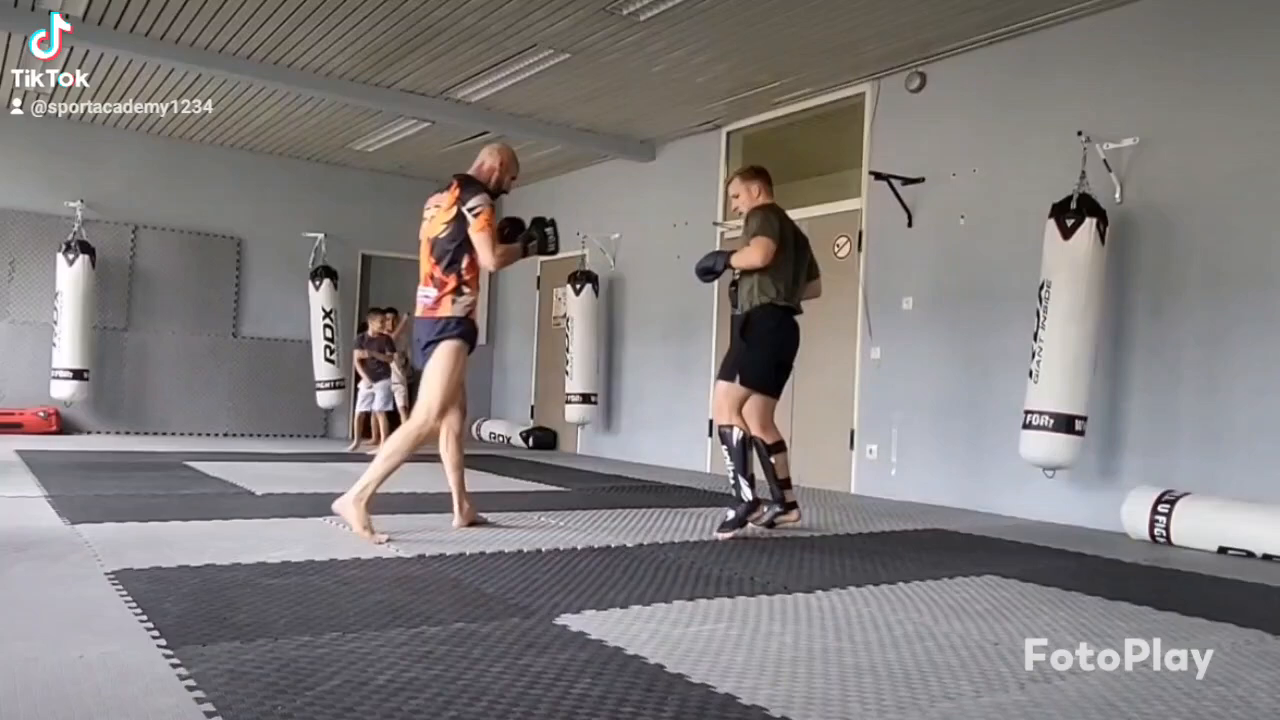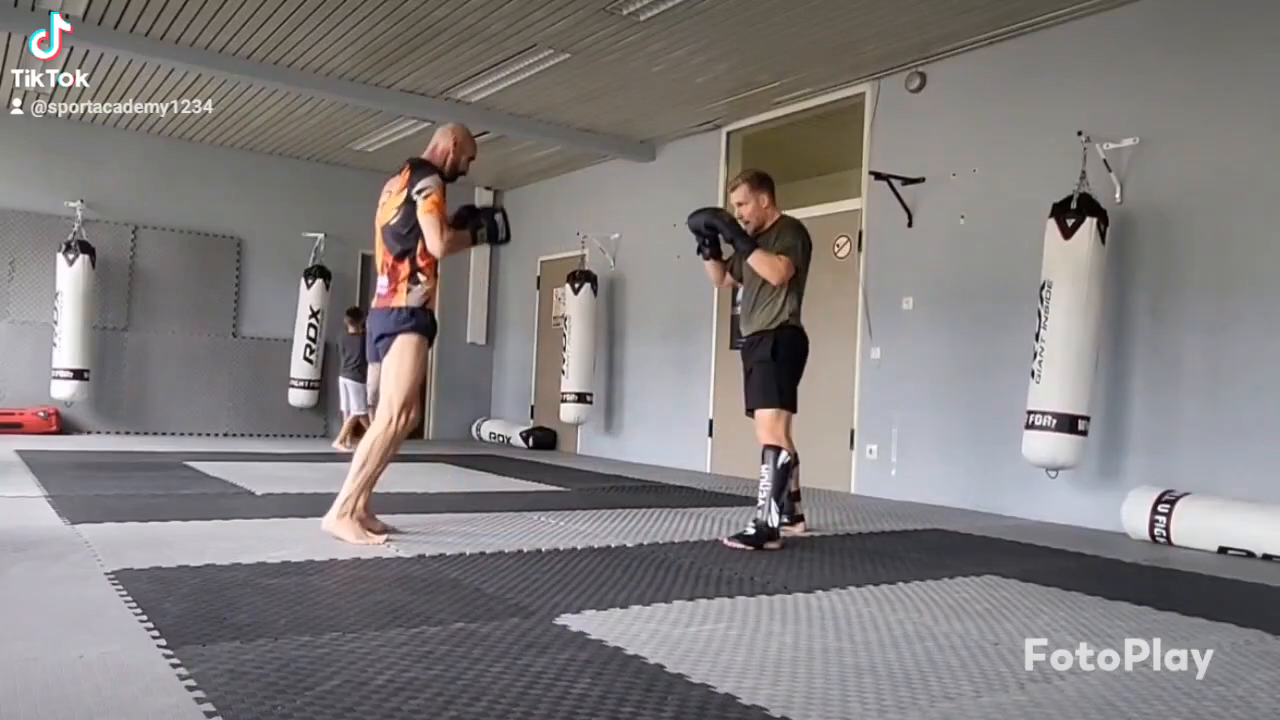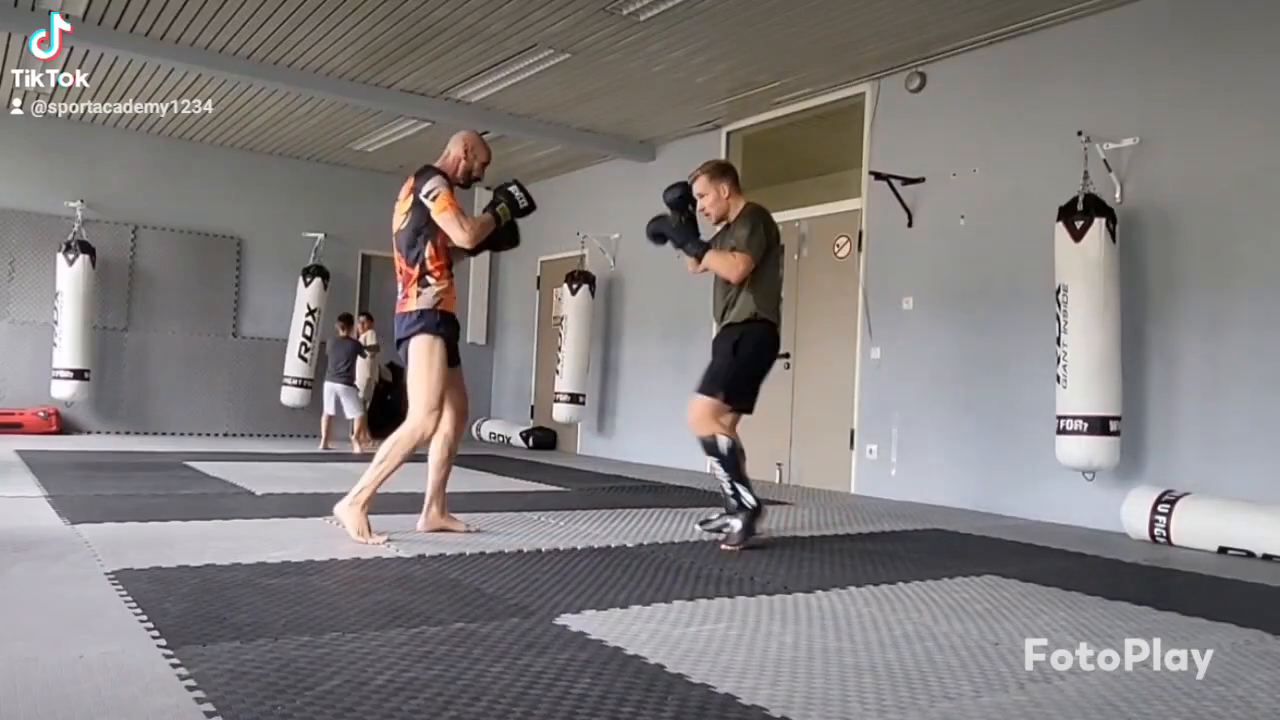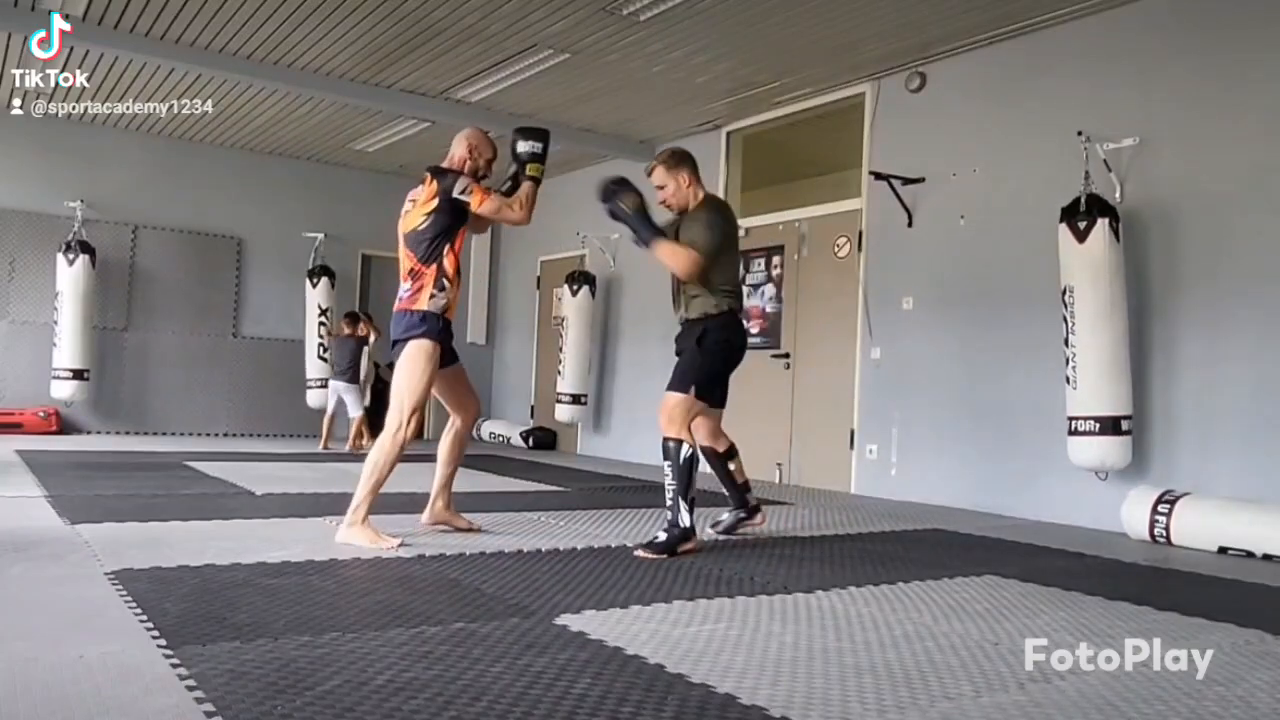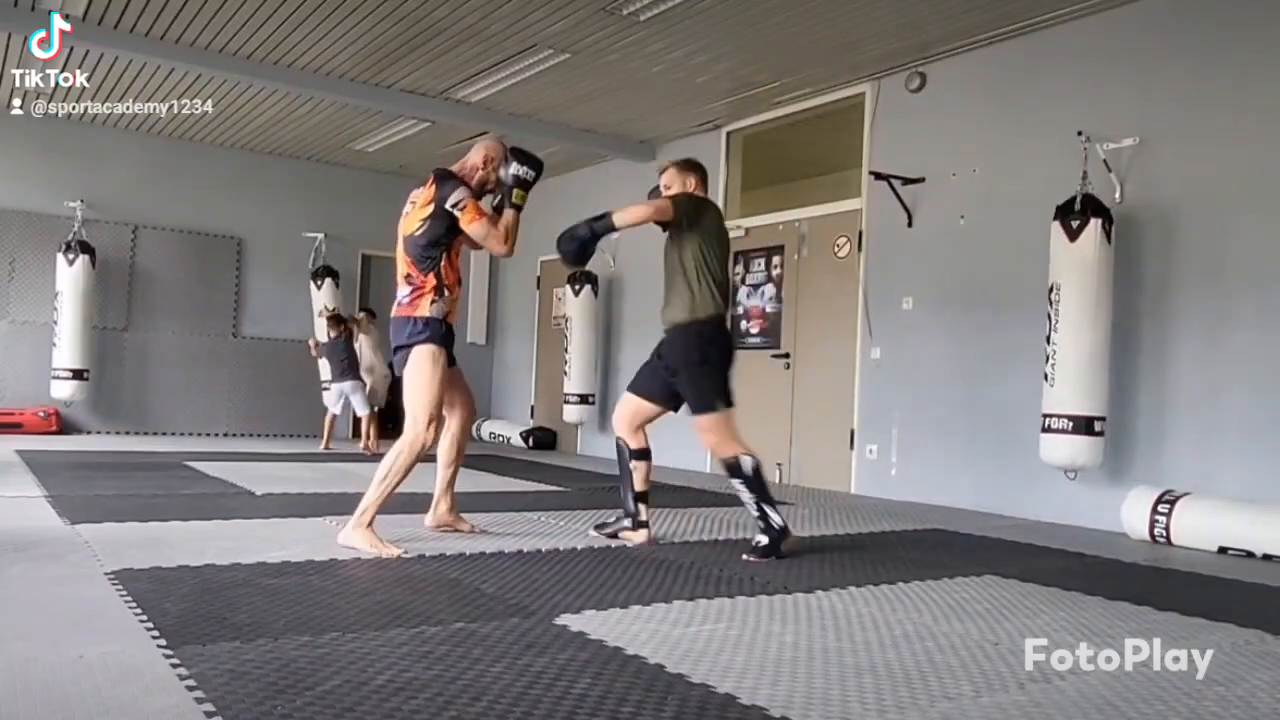
dt=0.5s
person 1, frame 1
left shoulder: (439, 199)
right shoulder: (476, 198)
right elbow: (491, 261)
left wrist: (498, 236)
right wrist: (527, 244)
left hip: (430, 319)
right hip: (449, 323)
left knee: (454, 417)
right knee: (427, 419)
left ankle: (463, 508)
right ankle: (355, 500)
person 1, frame 2
left shoulder: (398, 183)
right shoulder: (428, 180)
right elbow: (438, 245)
left wrist: (457, 227)
right wrist: (476, 231)
left hip: (388, 311)
right hip: (405, 312)
left knee: (406, 415)
right knee: (393, 417)
left ankle: (359, 504)
right ankle: (341, 512)
person 1, frame 3
left shoulder: (429, 191)
right shoulder: (431, 183)
right elbow: (465, 236)
left wrist: (485, 234)
right wrist: (500, 210)
left hip: (437, 318)
right hip: (422, 317)
left knee: (456, 414)
right knee: (425, 420)
left ankle: (433, 511)
right ankle: (357, 500)
person 1, frame 4
left shoulder: (431, 189)
right shoulder: (452, 183)
left elbow: (479, 223)
right elbow: (519, 214)
left wrist: (516, 177)
right wrist: (533, 168)
left hip: (429, 320)
right hip: (421, 319)
left knee: (467, 409)
right knee: (402, 423)
left ankle: (440, 505)
right ankle: (354, 521)
person 1, frame 5
left shoulder: (430, 190)
right shoulder: (452, 191)
left elbow: (466, 240)
right elbow: (502, 246)
left wrist: (503, 200)
right wrist: (517, 193)
left hip: (418, 322)
right hip: (421, 324)
left knee: (462, 411)
right knee: (421, 433)
left ankle: (442, 508)
right ankle: (359, 525)
person 2, frame 1
left shoulder: (764, 214)
right shoulder: (792, 230)
left elbow: (761, 254)
right elbow: (813, 287)
left wrist: (724, 260)
left hip: (763, 327)
right hip: (780, 328)
left knee: (725, 405)
right knee: (757, 418)
left ankle: (745, 501)
right ankle: (784, 502)
person 2, frame 2
left shoulder: (790, 231)
right shoulder: (754, 239)
left elbow: (778, 273)
right elbow: (721, 280)
left wrist: (738, 240)
right wrist: (709, 246)
left hip: (780, 341)
right hip: (756, 342)
left knee: (771, 427)
right knee: (775, 432)
left ankle: (767, 526)
right ankle: (791, 513)
person 2, frame 3
left shoulder: (752, 218)
right shoulder: (734, 228)
left elbow: (735, 269)
right elbow: (701, 263)
left wrist: (687, 241)
right wrist: (684, 223)
left hip: (750, 335)
right hip: (742, 337)
left knee: (702, 416)
right knee: (715, 426)
left ankle: (747, 503)
right ankle: (735, 511)
person 2, frame 4
left shoulder: (709, 213)
right shoulder: (692, 217)
left elbow: (684, 266)
right elbow: (665, 240)
left wrist: (639, 224)
right wrist: (632, 212)
left hip: (712, 331)
right hip: (701, 331)
left knee: (672, 417)
right knee: (704, 427)
left ankle: (680, 527)
right ankle: (746, 507)
person 2, frame 5
left shoulder: (695, 205)
right shoulder: (700, 228)
left elbow: (649, 210)
right elbow: (680, 271)
left wrist: (595, 226)
right wrist: (659, 210)
left hip: (699, 336)
right hip: (678, 341)
left knee: (718, 440)
right knee: (625, 422)
left ankle: (771, 526)
right ankle: (634, 520)
